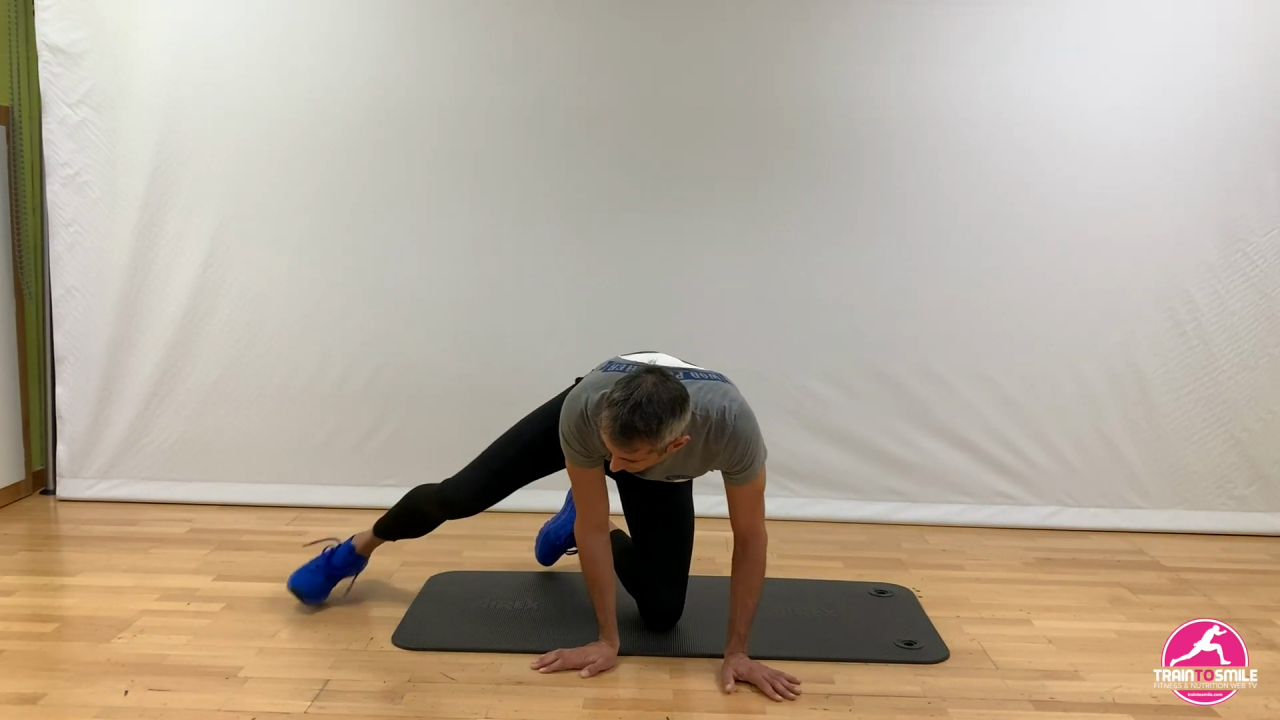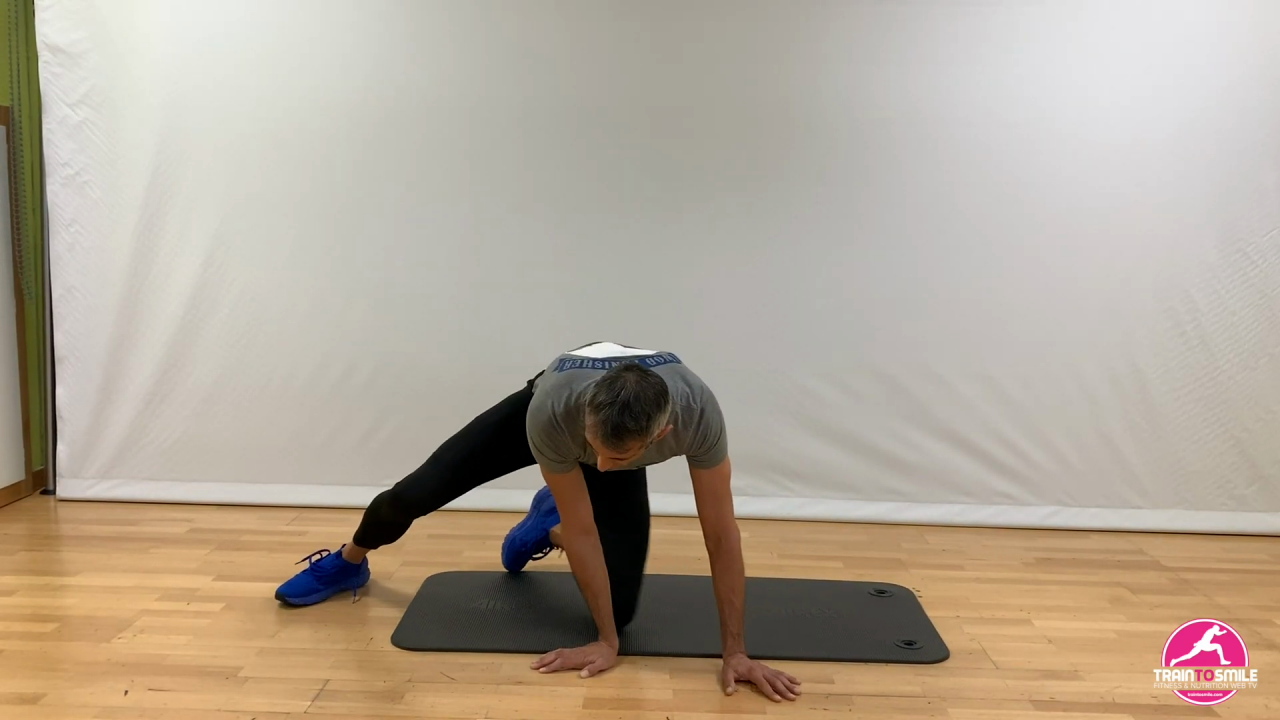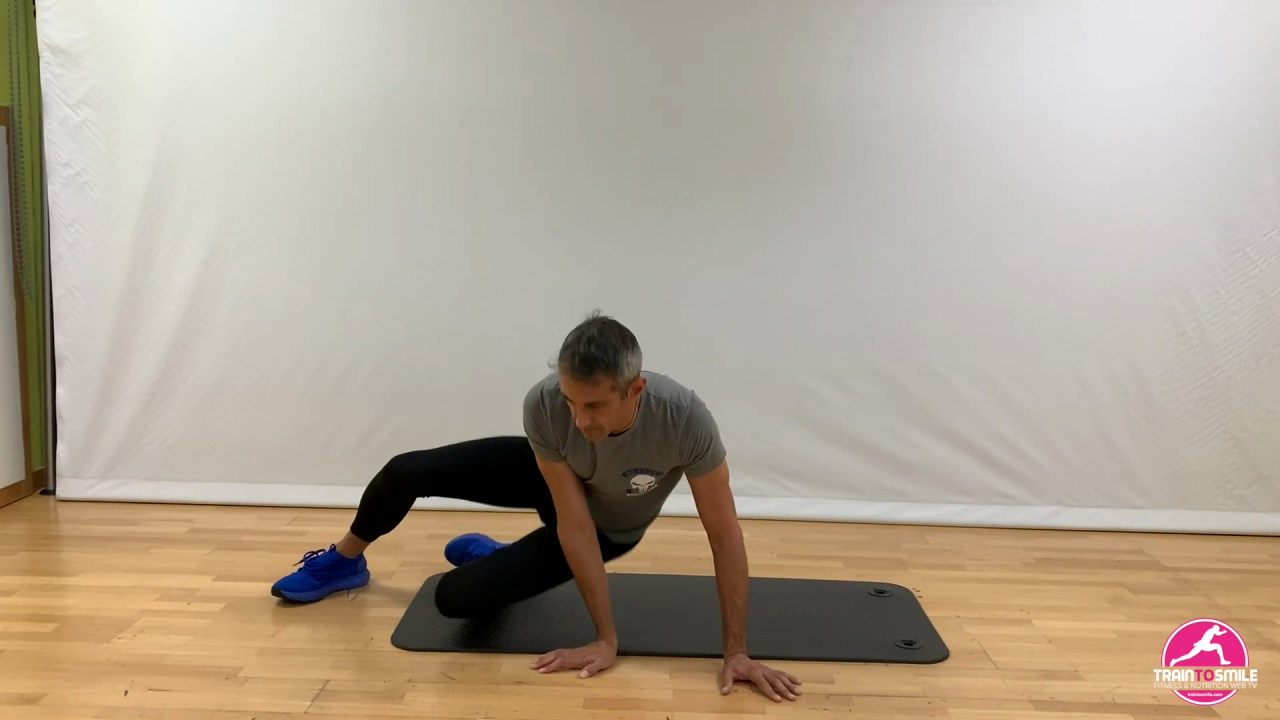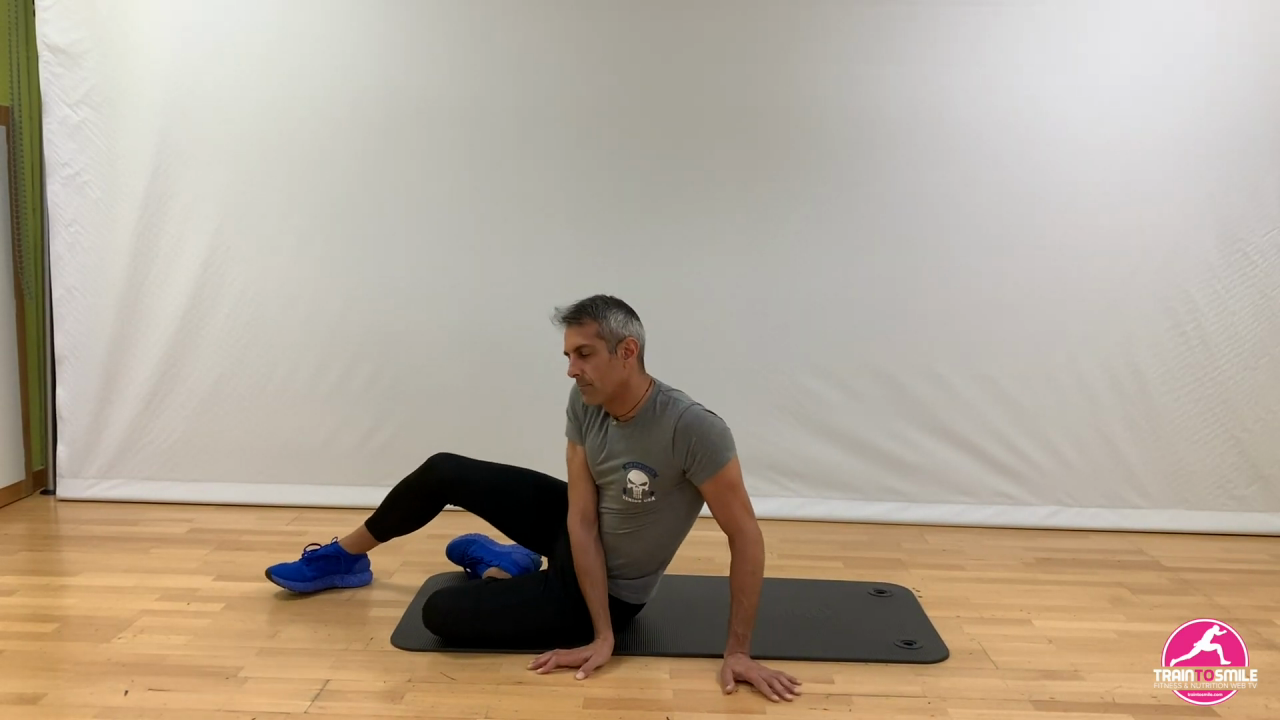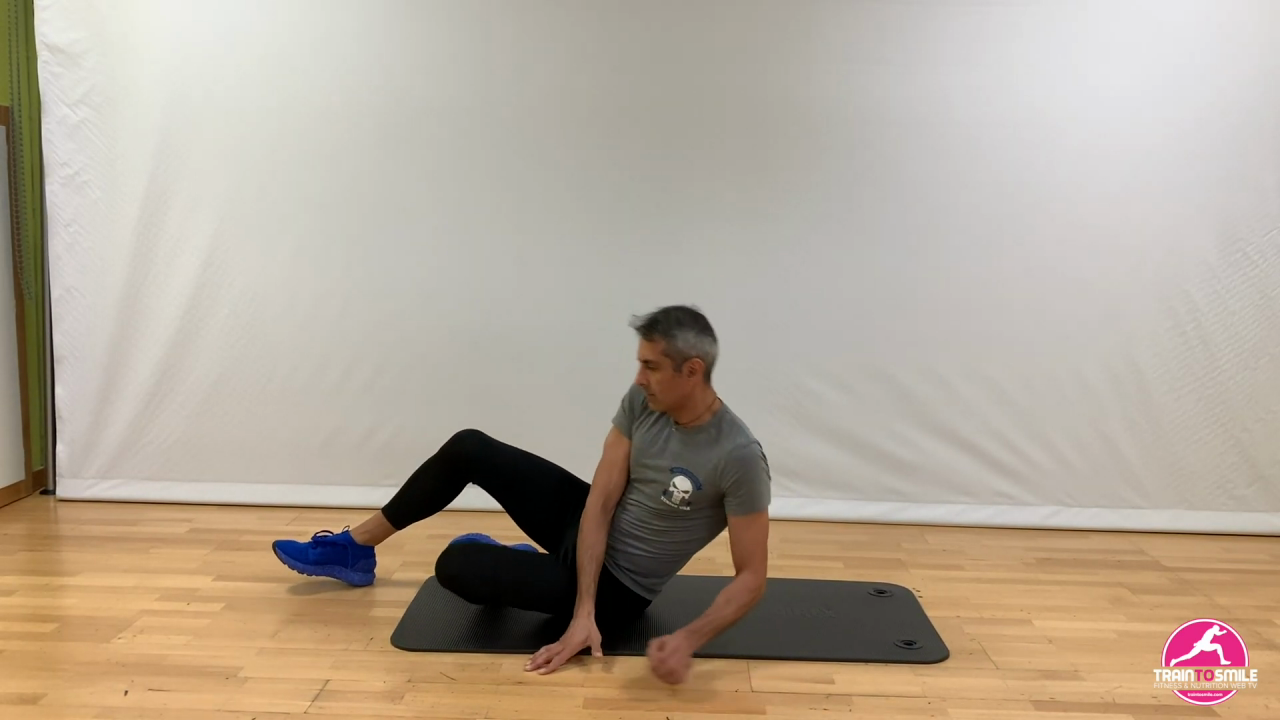
dt=0.3s
person 1, frame 1
left shoulder: (732, 427)
right shoulder: (584, 410)
left elbow: (750, 540)
right elbow: (594, 527)
left wrist: (737, 652)
right wrist: (606, 641)
right hip: (601, 410)
left knee: (663, 612)
right knee: (456, 497)
left ankle: (577, 521)
right ankle: (358, 549)
person 1, frame 2
left shoulder: (696, 413)
right shoulder: (550, 411)
left elbow: (721, 535)
right elbow: (582, 531)
left wrist: (734, 652)
right wrist: (605, 642)
right hip: (536, 409)
left knee: (621, 609)
right knee: (413, 496)
left ankle: (552, 527)
right ankle: (347, 564)
person 1, frame 3
left shoulder: (685, 418)
right shoulder: (543, 405)
left elbow: (724, 536)
right elbow: (575, 526)
left wrist: (736, 652)
right wrist: (605, 640)
left hip: (612, 524)
right hip: (554, 482)
left knee: (458, 595)
right knee: (403, 473)
left ankle: (485, 555)
right ankle: (344, 561)
person 1, frame 4
left shoulder: (693, 429)
right shoulder: (585, 401)
left elbow: (746, 539)
right elbow: (580, 519)
left wrist: (738, 652)
right wrist: (603, 636)
left hip: (616, 585)
right hip: (581, 528)
left knee: (444, 616)
right knee: (444, 473)
left ankle: (503, 570)
right ankle: (345, 557)
person 1, frame 5
left shoulder: (739, 457)
right shoulder: (641, 401)
left elbow: (751, 575)
right elbow: (601, 501)
left wrist: (690, 640)
right wrist: (581, 611)
left hip: (618, 582)
right hip: (585, 522)
left knee: (455, 568)
right knee: (468, 448)
left ankle: (510, 558)
right ankle: (354, 549)
